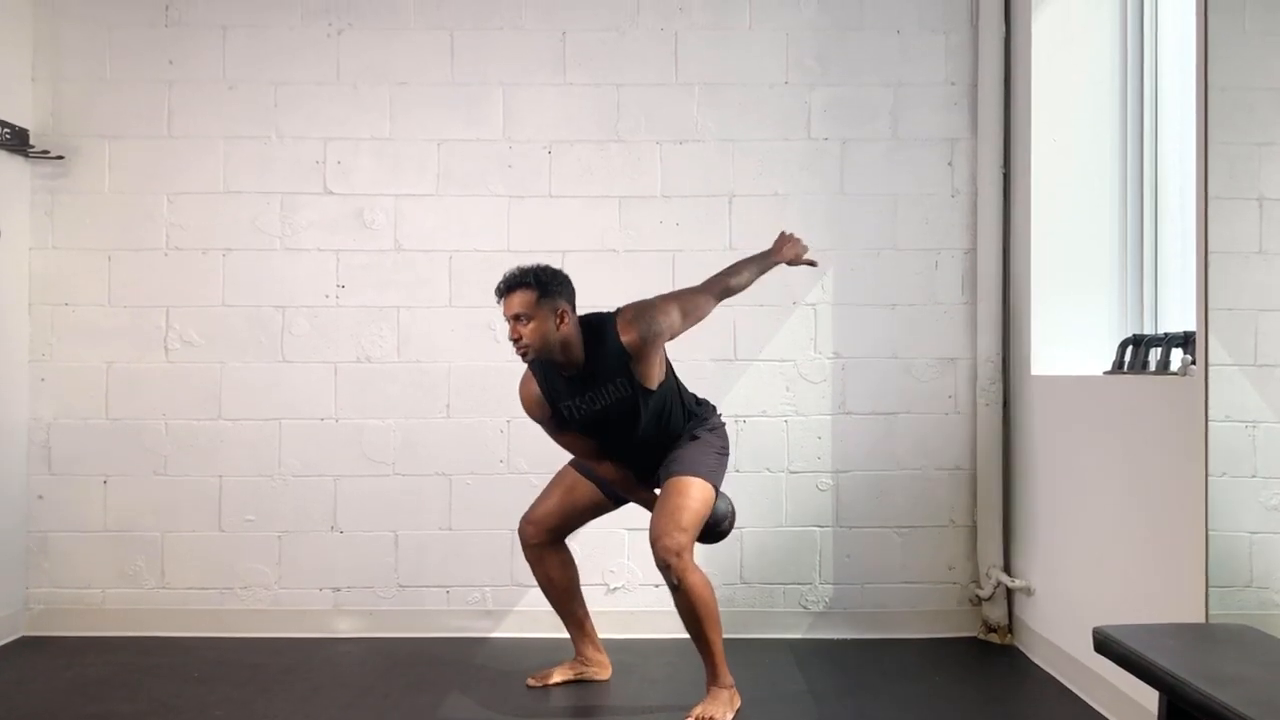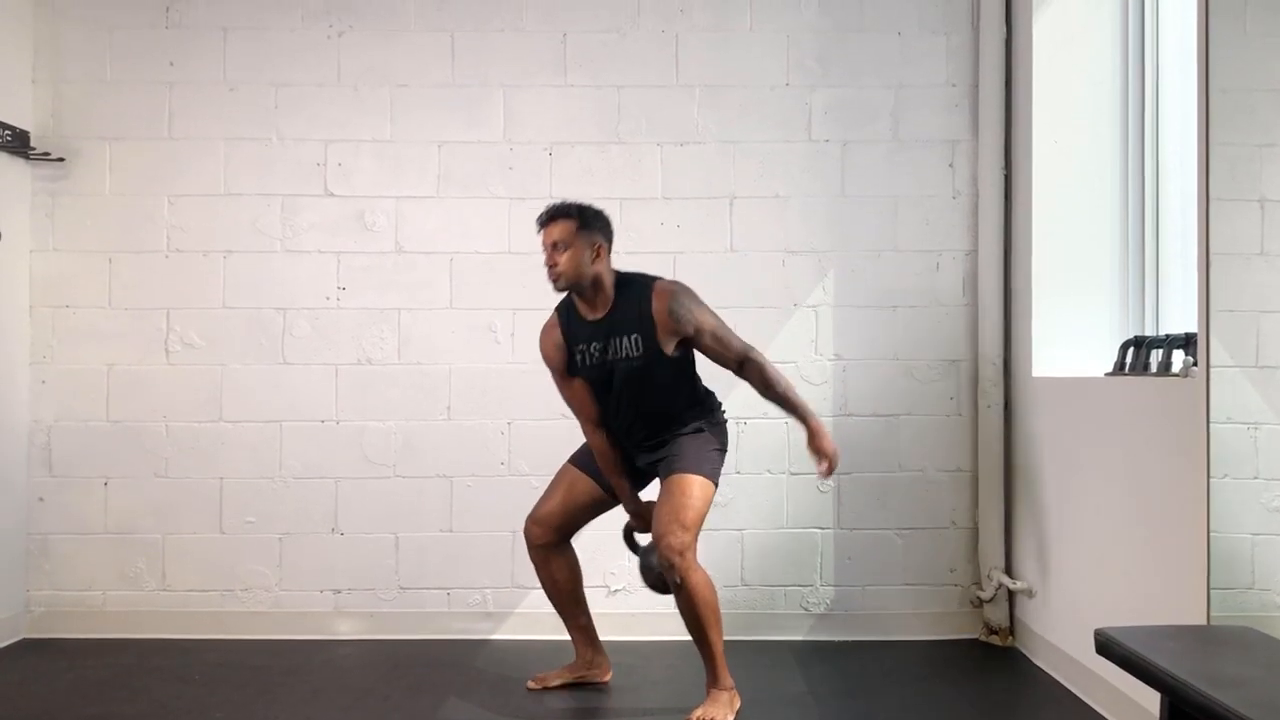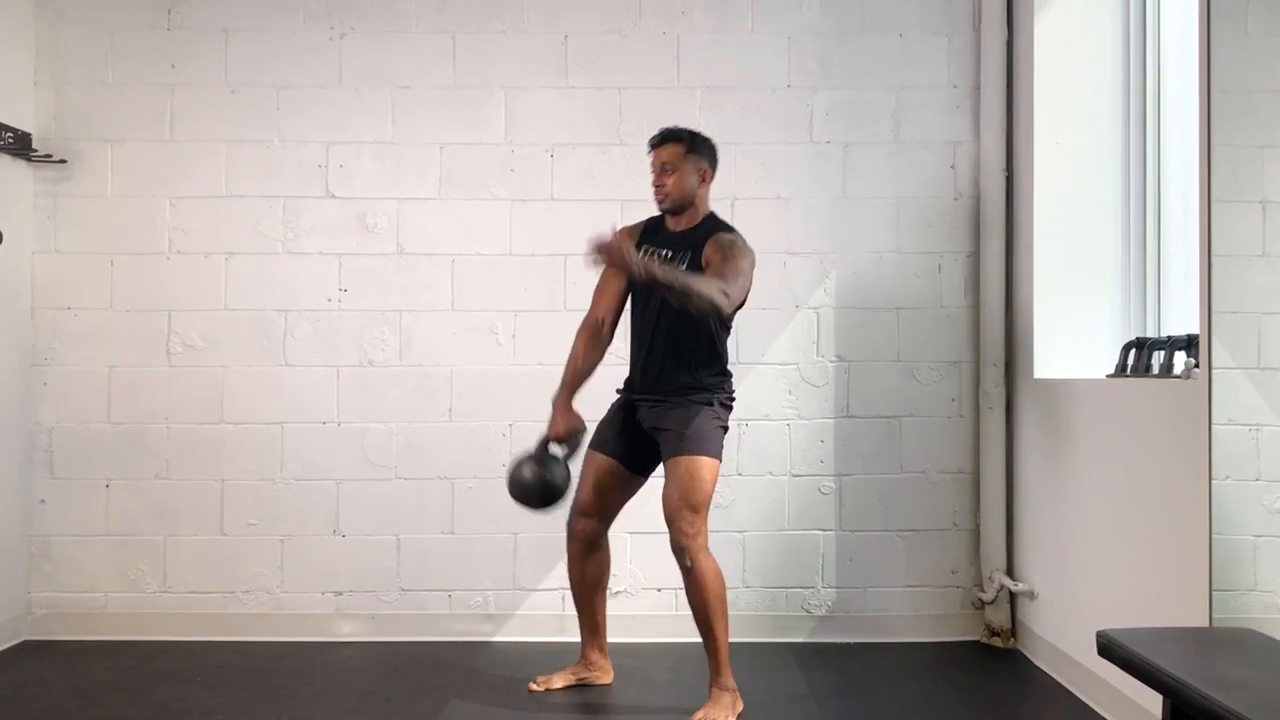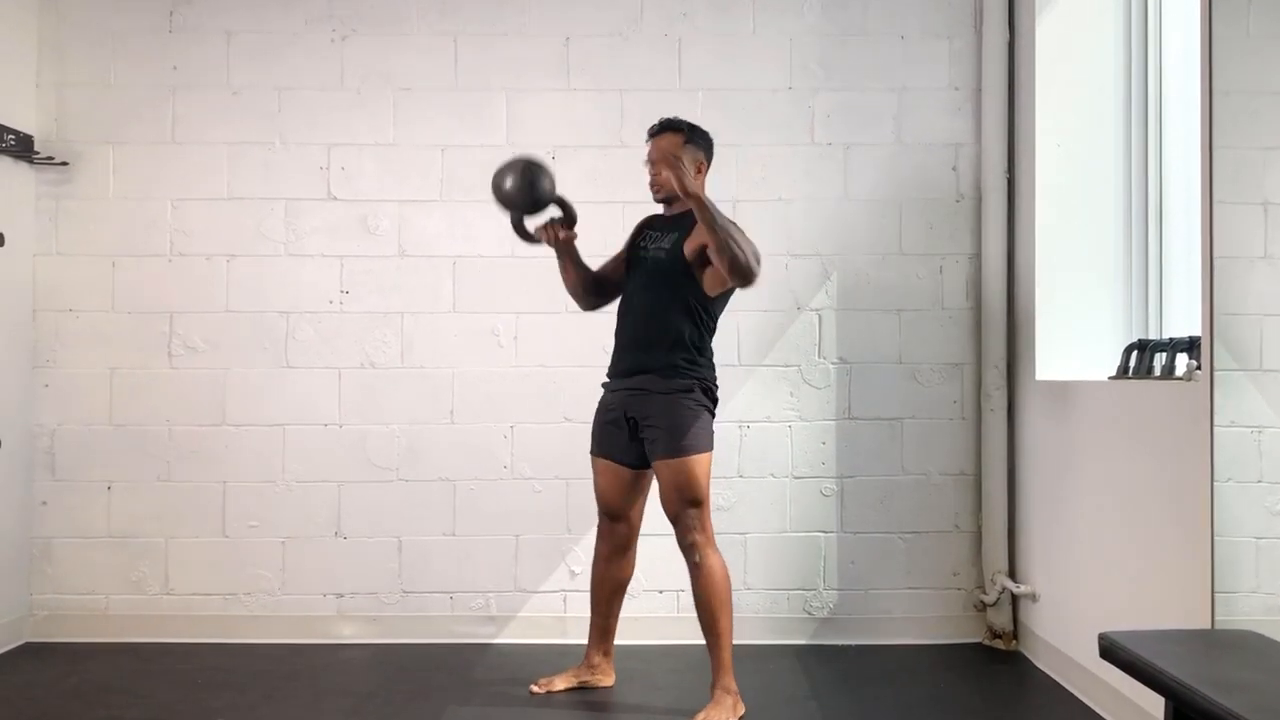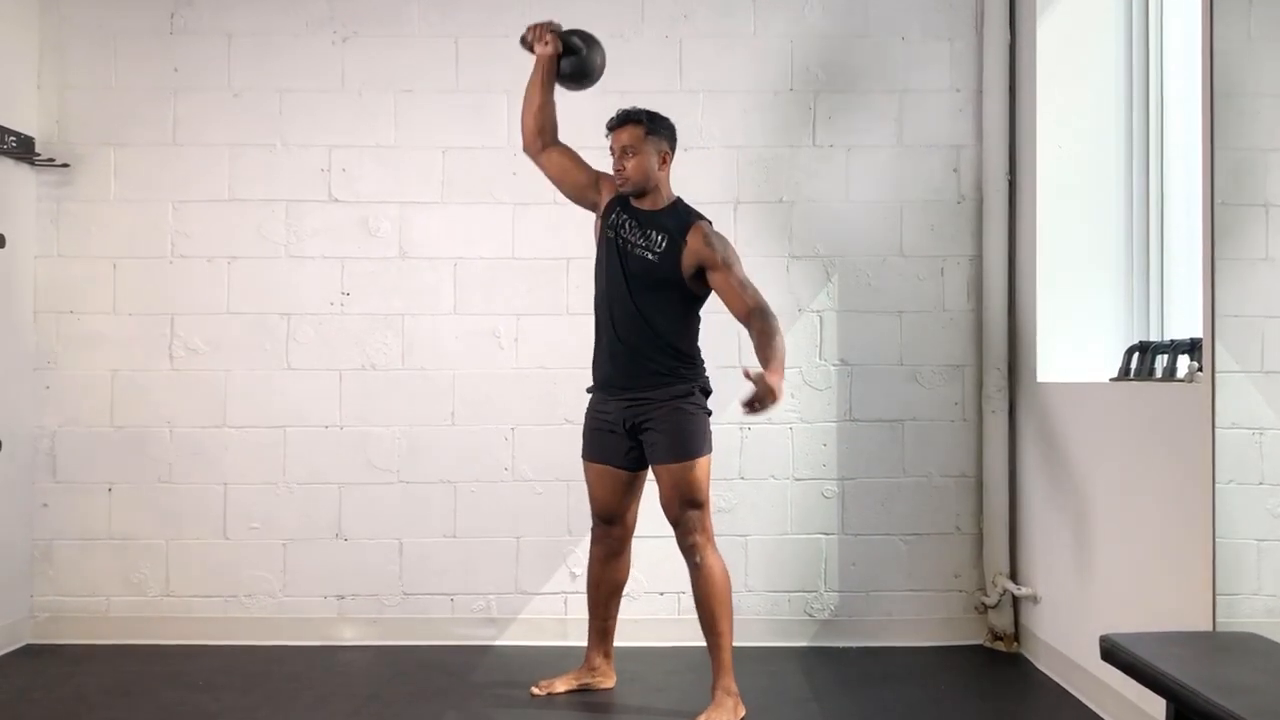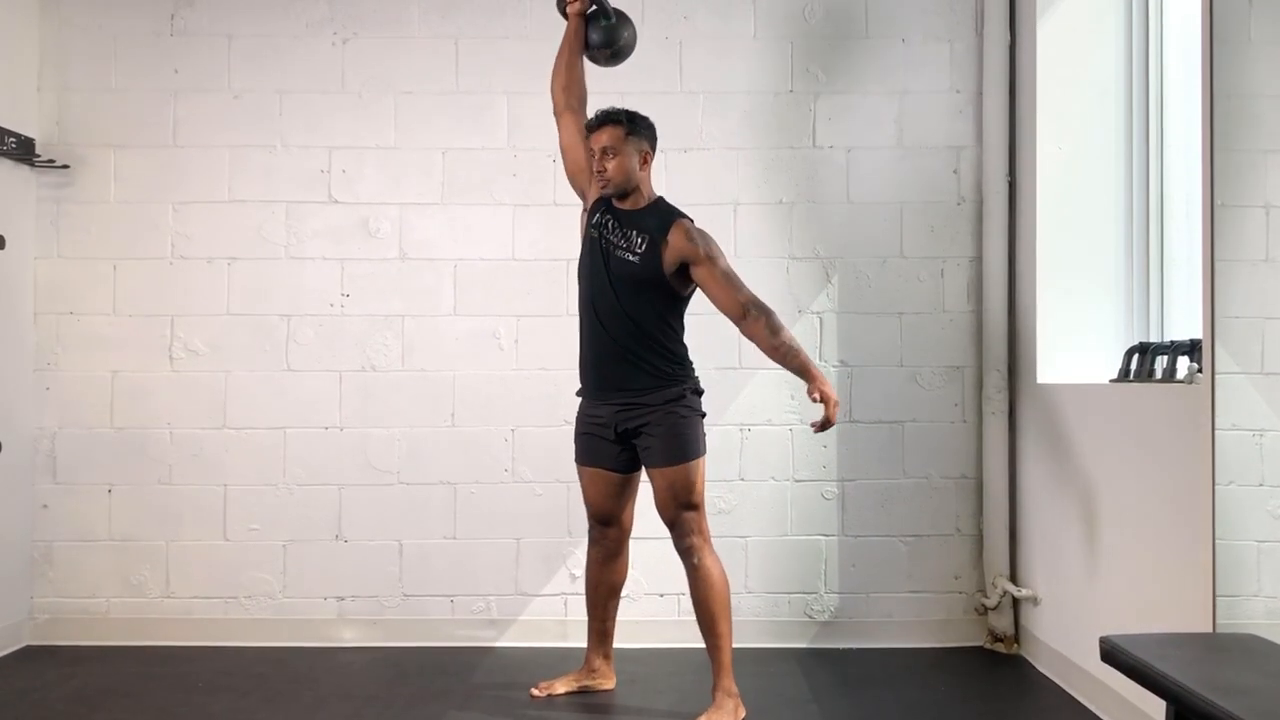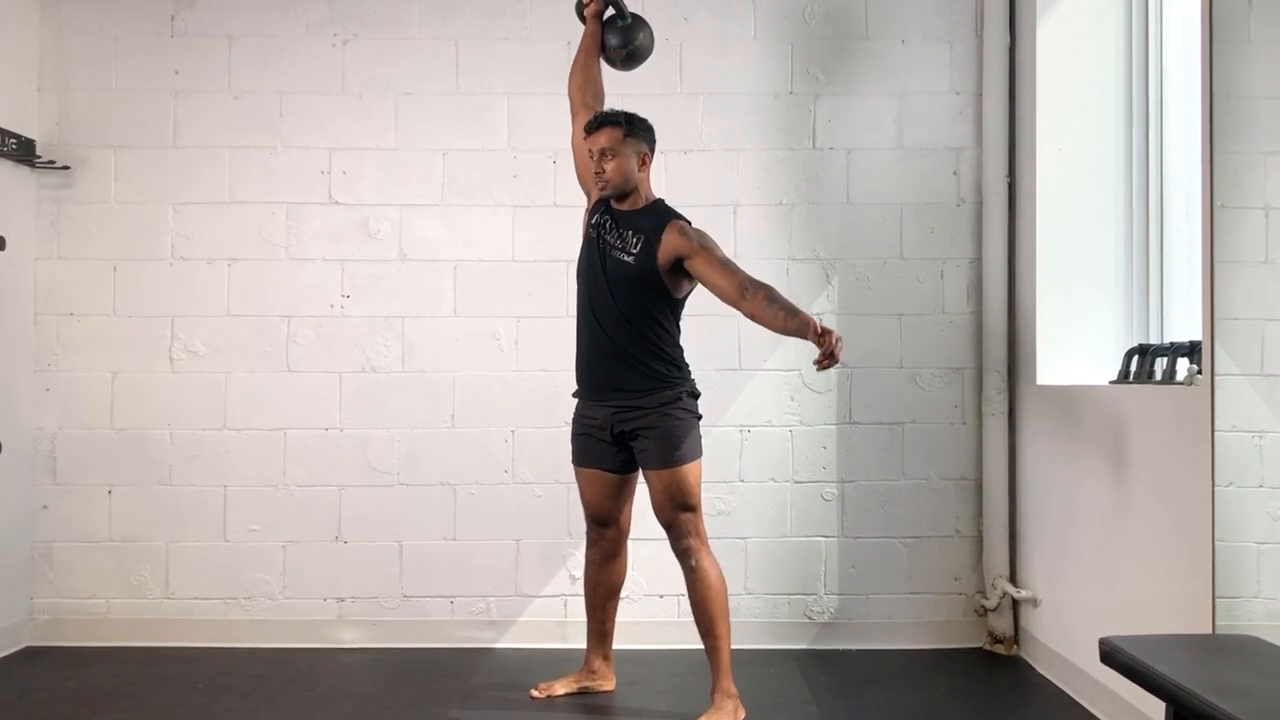
dt=0.2s
person 1, frame 1
left shoulder: (632, 332)
right shoulder: (535, 390)
left elbow: (711, 291)
right elbow: (601, 460)
left wrist: (777, 256)
right wrist: (656, 502)
left hip: (692, 438)
right hip: (616, 453)
left knee: (670, 548)
right knee: (535, 530)
right ankle: (588, 654)
person 1, frame 2
left shoulder: (663, 304)
right shoulder: (556, 334)
left elbow: (746, 362)
right elbow: (595, 429)
left wrist: (811, 425)
right wrist: (633, 505)
left hip: (692, 433)
right hip: (625, 440)
left knee: (673, 547)
right knee: (541, 529)
right ankle: (590, 658)
person 1, frame 3
left shoulder: (726, 247)
right shoulder: (638, 235)
left elbow: (715, 299)
right elbow: (598, 326)
left wrist: (641, 266)
right wrist: (564, 400)
left hip: (696, 403)
right hip: (636, 400)
left knee: (686, 536)
right knee: (585, 521)
right ankle: (594, 659)
person 1, frame 4
left shoulder: (712, 232)
right shoulder: (648, 230)
left elbow: (747, 273)
right elbow: (593, 293)
left wrist: (694, 200)
right wrist: (565, 248)
left hip: (679, 394)
right hip: (623, 391)
left knee: (693, 535)
right knee: (614, 529)
right ankle: (598, 661)
person 1, frame 5
left shoulder: (700, 238)
right shoulder: (610, 206)
left elbow: (758, 313)
right elbow: (539, 145)
left wrist: (772, 371)
right wrist: (546, 62)
left hip: (673, 402)
right hip: (611, 400)
left knee: (694, 537)
right knee: (608, 531)
right ankle: (598, 663)
person 1, frame 6
left shoulder: (681, 236)
right shoulder: (596, 202)
left elbow: (748, 310)
right elbow: (566, 107)
left wrist: (812, 374)
left hip: (665, 407)
right hip: (600, 406)
left knee: (691, 540)
right knee: (605, 535)
person 1, frame 7
left shoulder: (676, 236)
right shoulder: (598, 204)
left elbow: (746, 291)
right elbow: (582, 105)
left wrist: (814, 330)
left hip: (660, 408)
right hip: (596, 408)
left knee: (688, 541)
right knee: (603, 537)
